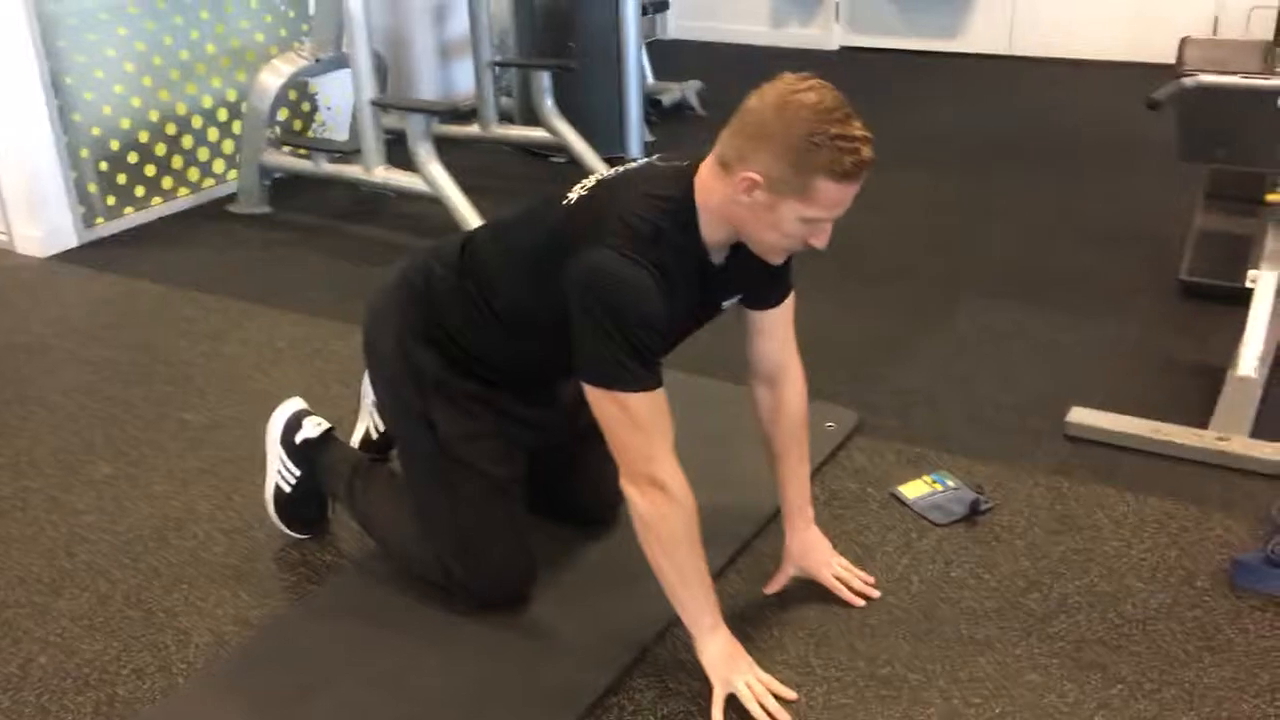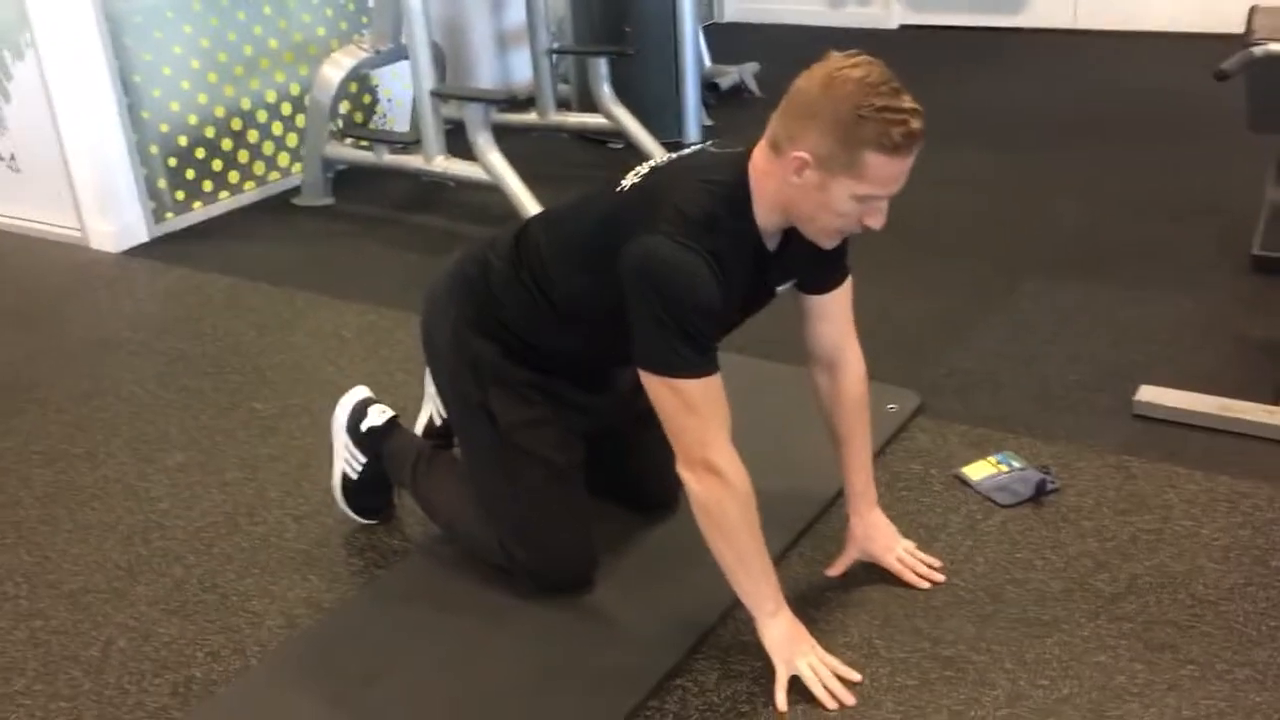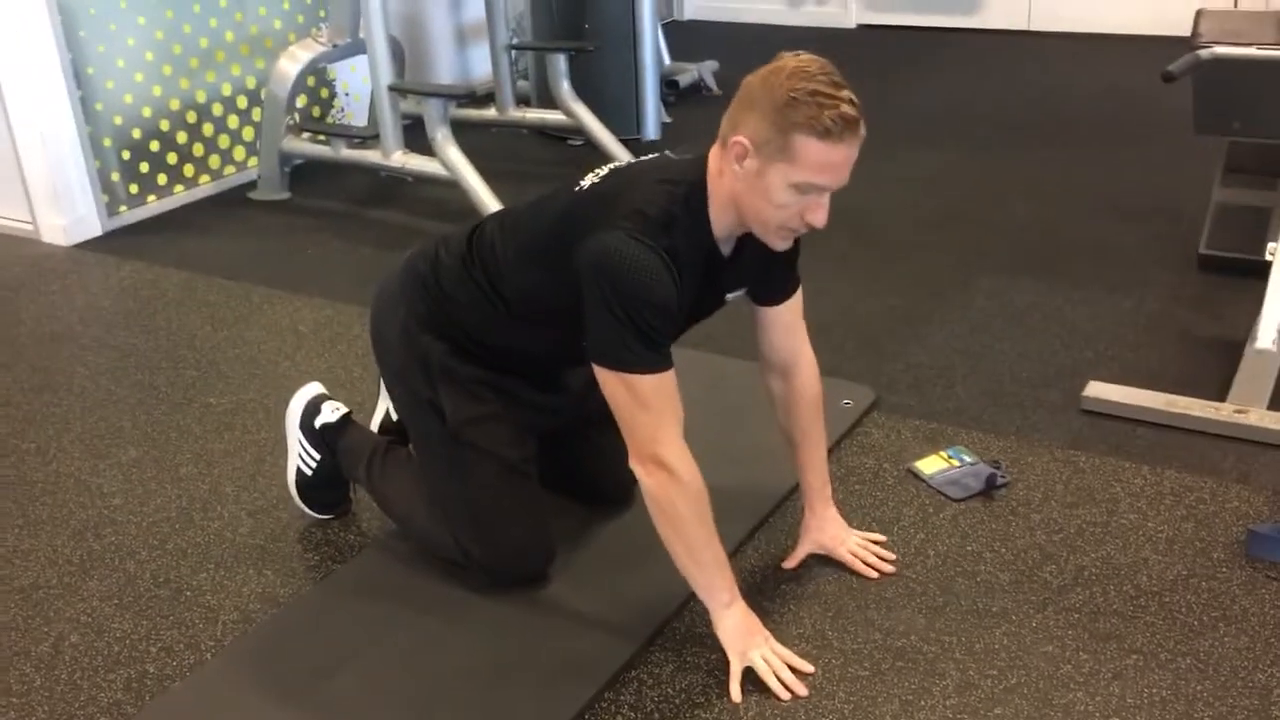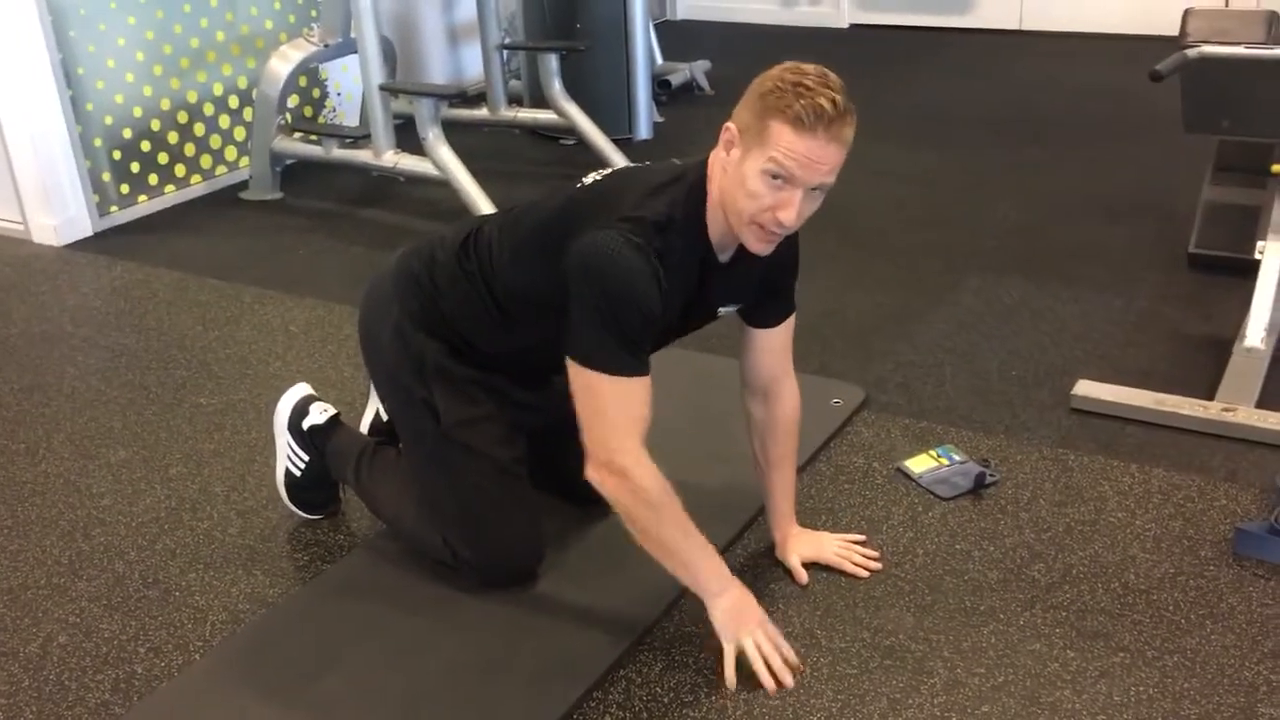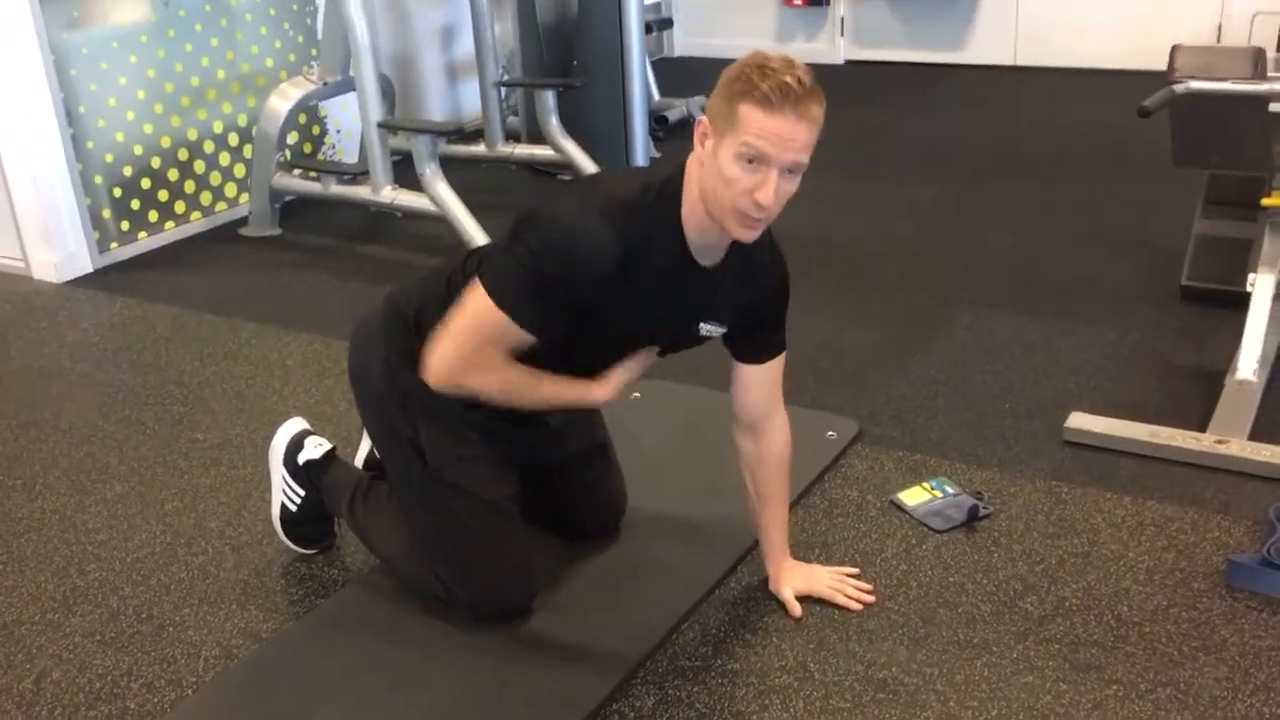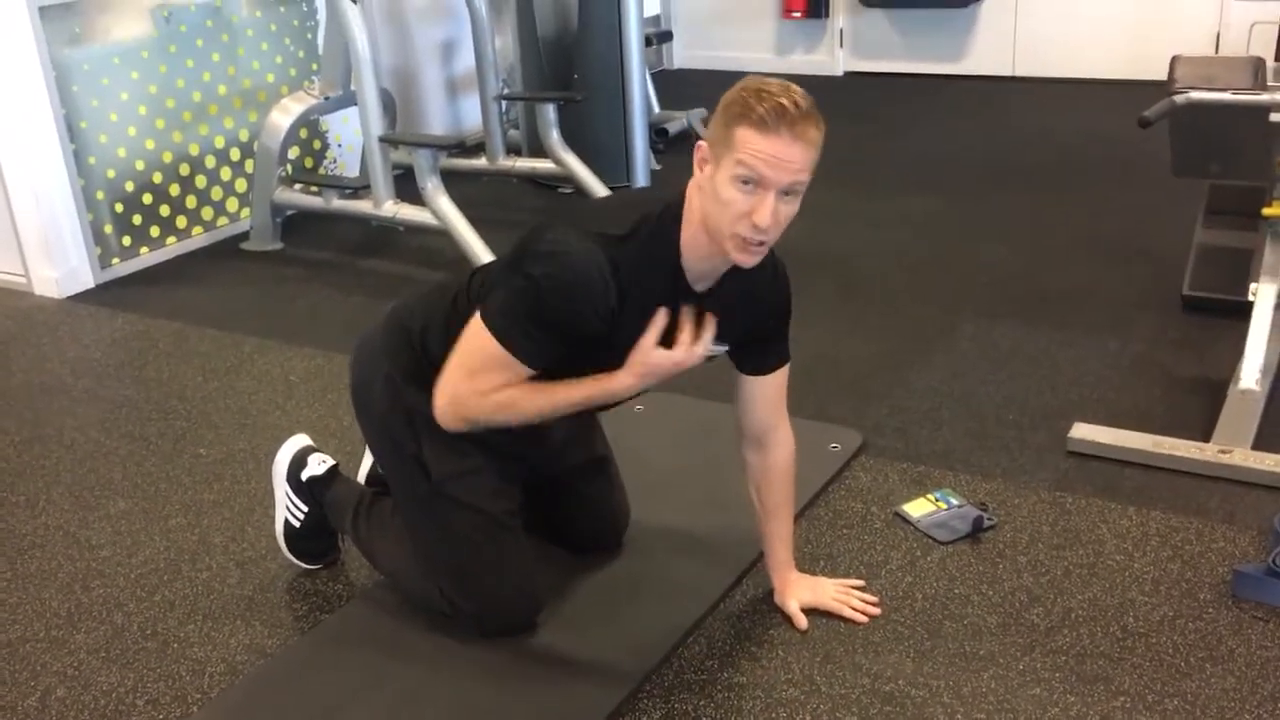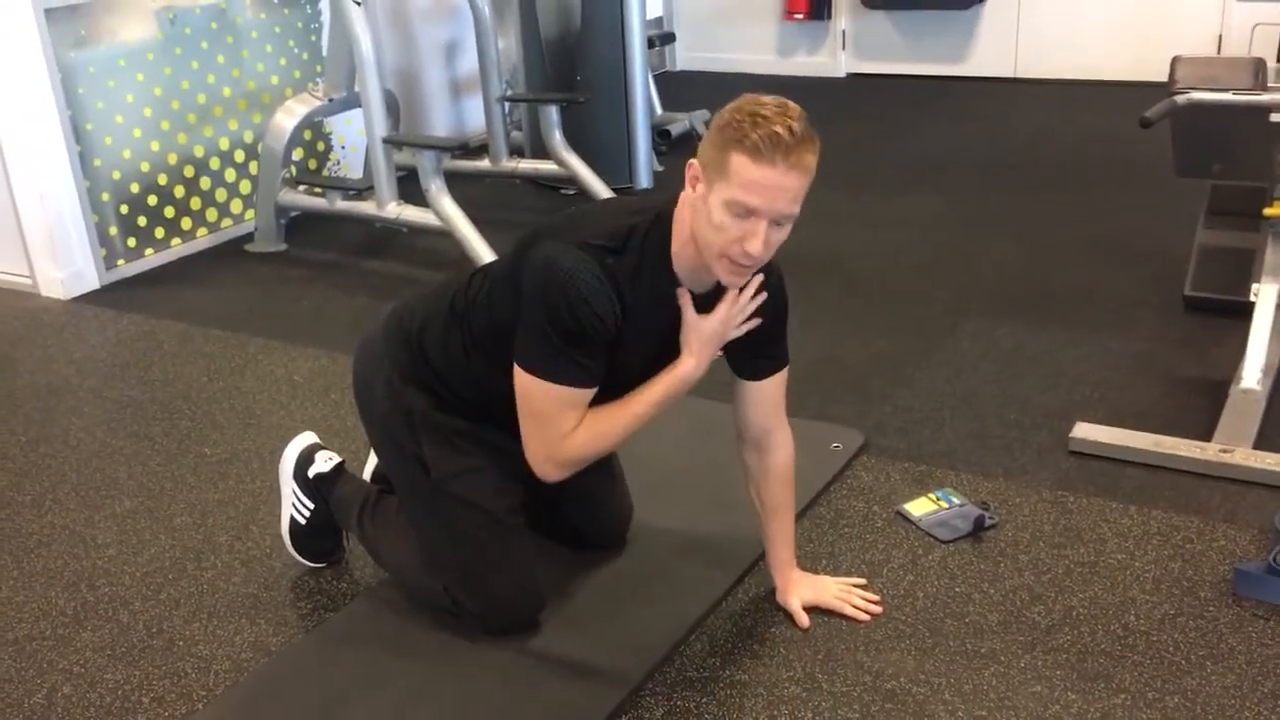
dt=0.7s
person 1, frame 1
left shoulder: (751, 218)
right shoulder: (621, 265)
left elbow: (777, 376)
right elbow: (651, 478)
left wrist: (802, 530)
right wrist: (713, 640)
left hip: (528, 349)
right hip: (431, 347)
left knee: (592, 508)
right knee: (492, 579)
right ankle: (316, 453)
person 1, frame 2
left shoulder: (808, 205)
right shoulder: (675, 251)
left elbow: (836, 360)
right elbow: (707, 463)
left wrist: (866, 514)
right wrist: (775, 620)
left hip: (585, 338)
right hip: (488, 333)
left knee: (653, 492)
right knee: (556, 561)
left ankle: (499, 422)
right ankle: (382, 440)
person 1, frame 3
left shoulder: (767, 221)
right shoulder: (631, 252)
left elbow: (790, 365)
right elbow: (659, 457)
left wrist: (820, 510)
right wrist: (728, 611)
left hip: (538, 338)
right hip: (437, 331)
left knee: (608, 486)
right knee: (512, 556)
right ankle: (336, 439)
person 1, frame 4
left shoulder: (768, 238)
right shoulder: (624, 254)
left elbow: (771, 389)
right elbow: (616, 463)
left wrist: (785, 528)
right wrist: (720, 592)
left hip: (524, 341)
right hip: (427, 328)
left knee: (586, 486)
right knee: (501, 554)
right ankle: (326, 441)
person 1, frame 5
left shoulder: (758, 269)
right shoulder: (590, 235)
left elbow: (759, 421)
right elbow: (448, 367)
left wrist: (780, 562)
right wrist: (597, 391)
left hip: (525, 370)
right hip: (414, 364)
left knee: (596, 520)
right knee: (495, 591)
right ankle: (322, 477)
person 1, frame 6
left shoulder: (761, 282)
right shoulder: (582, 262)
left elbow: (765, 434)
right elbow: (459, 403)
left wrist: (785, 574)
right wrist: (628, 379)
left hip: (522, 383)
right hip: (418, 382)
left knee: (599, 532)
right knee: (501, 606)
right ankle: (324, 491)
person 1, frame 7
left shoulder: (755, 285)
right shoulder: (577, 271)
left elbow: (765, 436)
right elbow: (552, 455)
left wrist: (786, 572)
right wrist: (690, 364)
left hip: (522, 383)
right hip: (419, 382)
left knee: (602, 530)
right knee: (504, 602)
left ankle: (458, 472)
right ankle: (331, 488)
